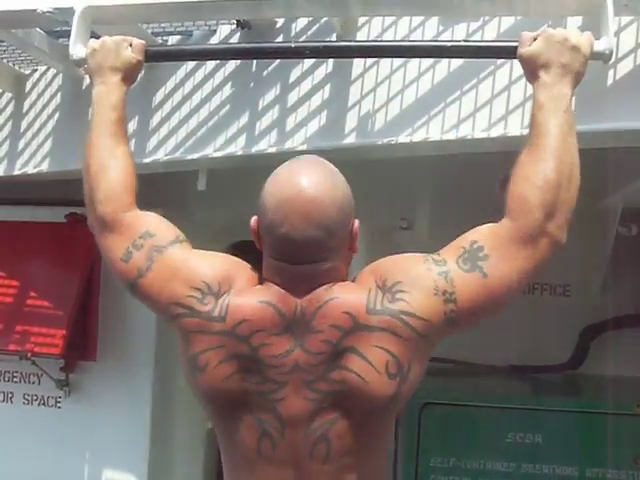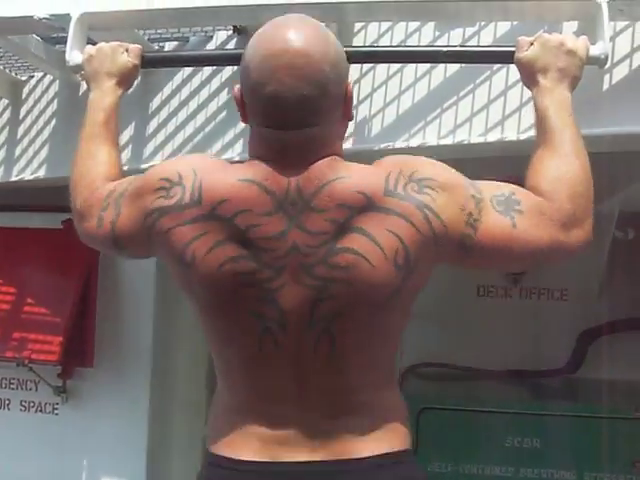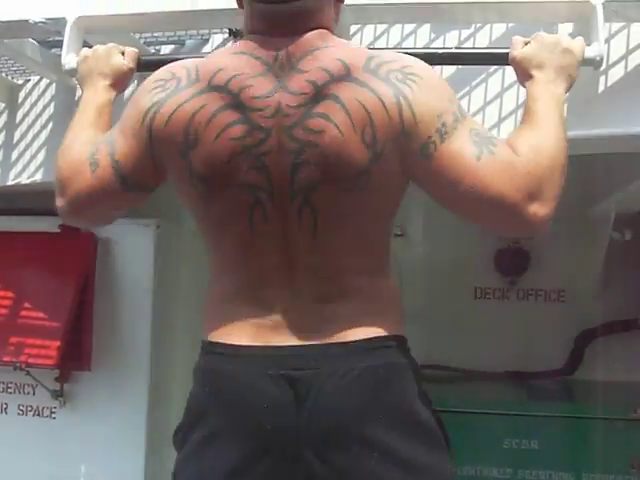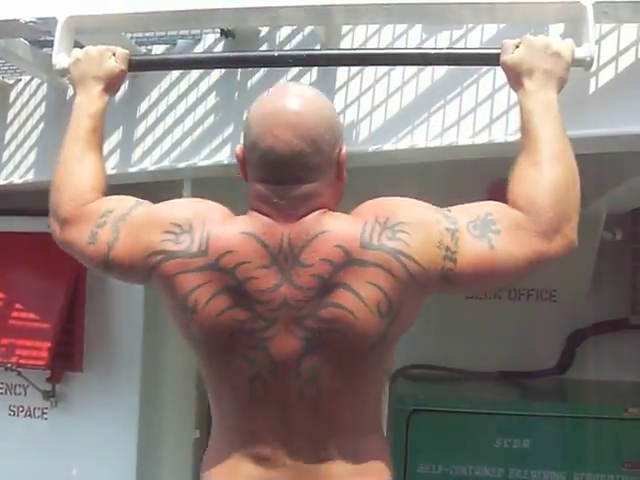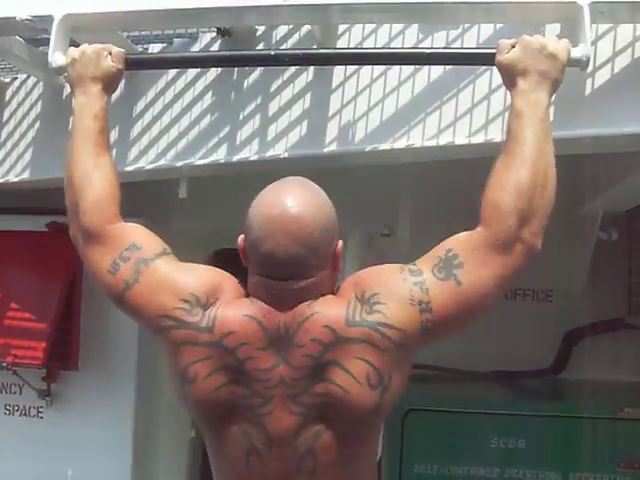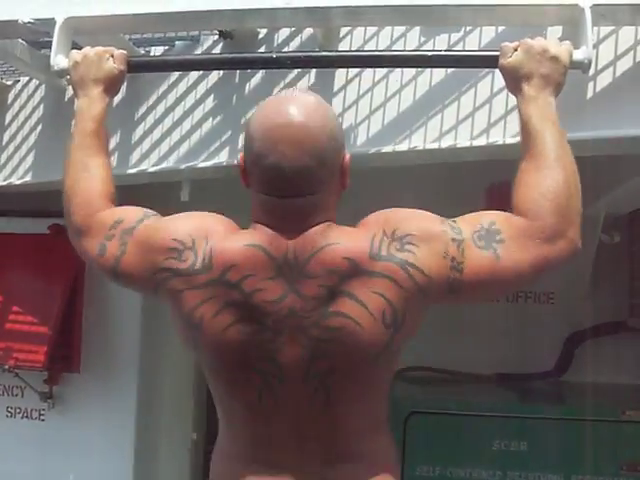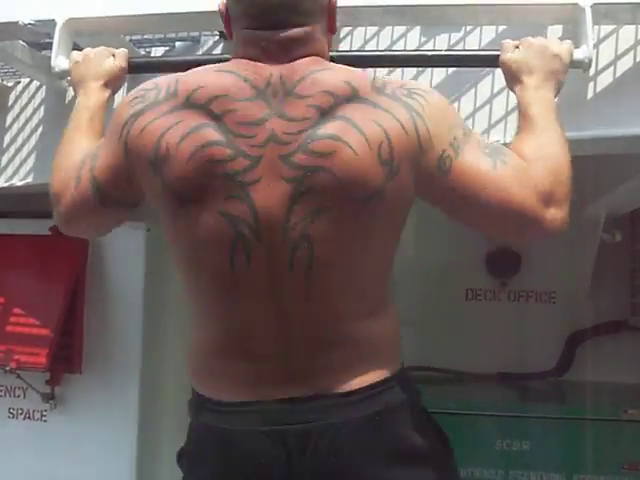
dt=0.3s
person 1, frame 1
left shoulder: (212, 308)
right shoulder: (397, 311)
left elbow: (110, 215)
right elbow: (539, 225)
left wrist: (109, 82)
right wrist: (554, 83)
person 1, frame 2
left shoulder: (184, 190)
right shoulder: (410, 195)
left elbow: (91, 215)
right elbow: (567, 224)
left wrist: (104, 89)
right wrist: (552, 87)
person 1, frame 3
left shoulder: (173, 93)
right shoulder: (396, 85)
left elbow: (74, 198)
right elbow: (529, 202)
left wrist: (98, 86)
right wrist: (547, 81)
left hip: (232, 388)
right hip: (366, 386)
person 1, frame 4
left shoulder: (189, 241)
right shoulder: (389, 244)
left elbow: (71, 218)
right elbow: (549, 227)
left wrist: (91, 94)
right wrist: (539, 90)
person 1, frame 5
left shoulder: (197, 319)
right shoulder: (382, 319)
left elbow: (93, 227)
right elbow: (514, 234)
left wrist: (90, 93)
right wrist: (531, 90)
person 1, frame 6
left shoulder: (194, 253)
right shoulder: (394, 254)
left elbow: (88, 227)
right elbow: (552, 234)
left wrist: (91, 98)
right wrist: (537, 95)
person 1, frame 7
left shoulder: (158, 108)
right shoulder: (394, 108)
left elbow: (71, 209)
right elbow: (544, 206)
left wrist: (91, 90)
right wrist: (535, 86)
left hip: (228, 431)
right hip: (366, 422)
